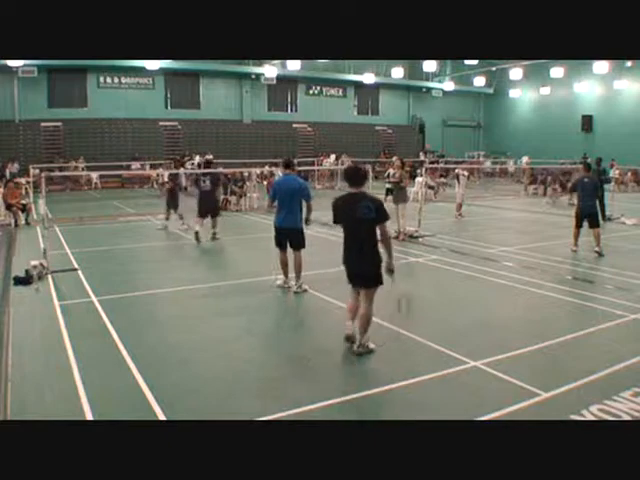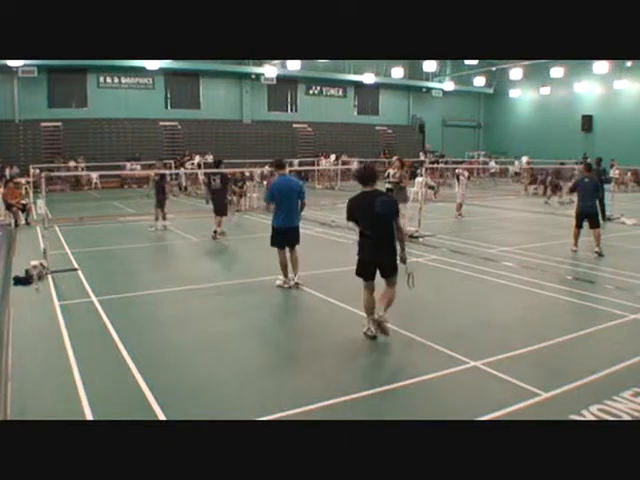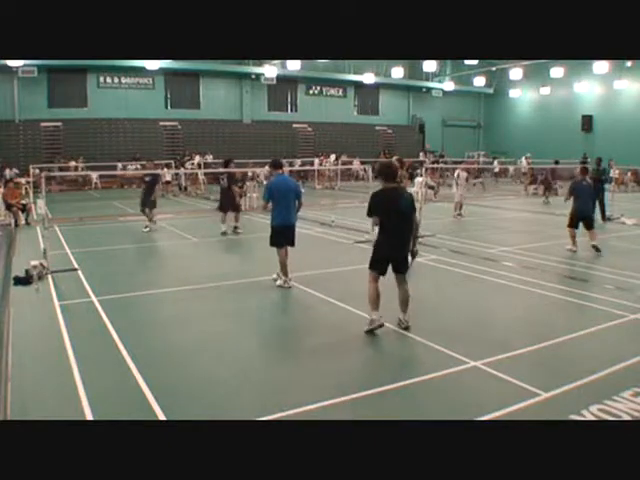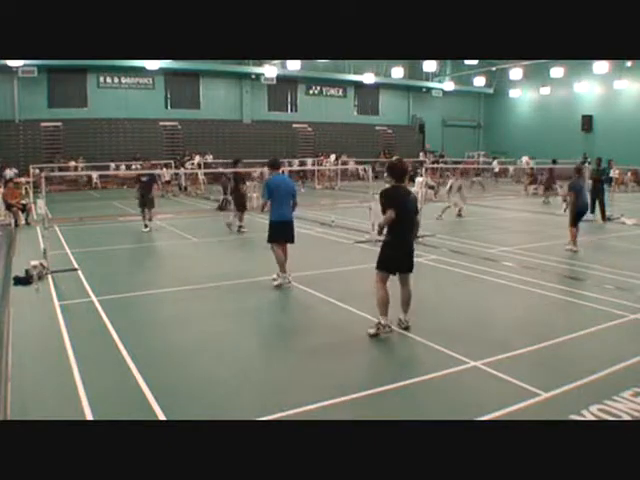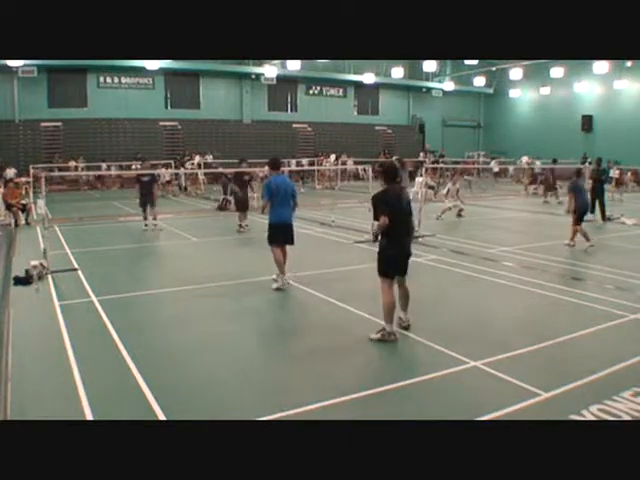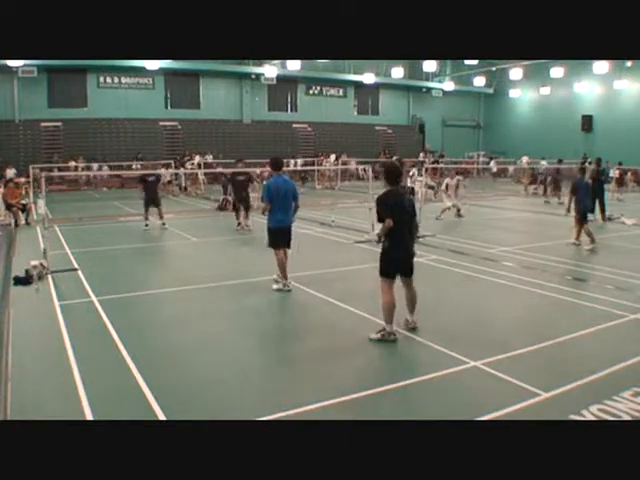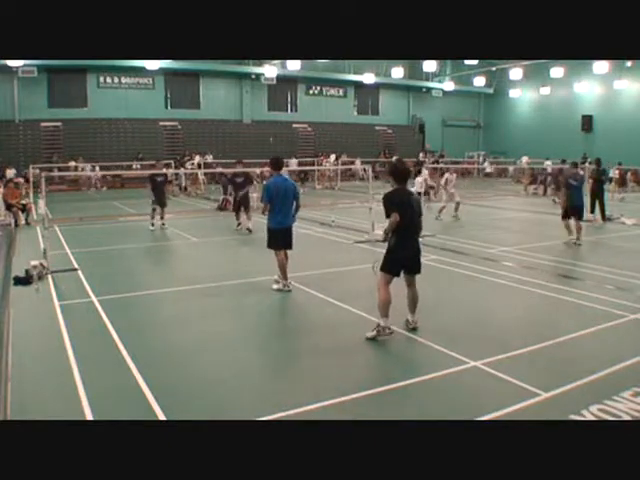
dt=0.4s
person 1, frame 1
left shoulder: (338, 203)
right shoulder: (374, 203)
right elbow: (384, 234)
right wrist: (390, 259)
left hip: (350, 257)
right hip: (370, 258)
left knee: (355, 293)
right knee: (367, 300)
left ankle: (350, 327)
right ankle: (361, 343)
person 1, frame 2
left shoulder: (354, 202)
right shoulder: (389, 200)
left elbow: (357, 225)
right elbow: (398, 228)
right wrist: (403, 250)
left hip: (366, 251)
right hip: (387, 251)
left knee: (368, 289)
right knee: (391, 286)
left ankle: (371, 325)
right ankle: (382, 315)
person 1, frame 3
left shoulder: (378, 196)
right shoulder: (407, 196)
left elbow: (375, 221)
right elbow: (415, 223)
left wrist: (384, 220)
right wrist: (414, 244)
left hip: (384, 244)
right hip: (402, 246)
left knee: (373, 280)
right knee: (402, 282)
left ankle: (375, 317)
right ankle: (404, 319)
person 1, frame 4
left shoulder: (388, 193)
right shoulder: (411, 195)
left elbow: (390, 215)
right elbow: (416, 222)
left wrist: (380, 225)
left hip: (392, 244)
right hip: (407, 245)
left knee: (380, 282)
right knee: (405, 282)
left ankle: (383, 322)
right ankle: (404, 319)
person 1, frame 5
left shoulder: (379, 197)
right shoulder: (404, 195)
left elbow: (384, 221)
right elbow: (411, 224)
left wrist: (376, 231)
left hip: (389, 248)
right hip: (404, 246)
left knee: (387, 288)
right knee: (401, 283)
left ankle: (389, 330)
right ankle: (404, 318)
person 1, frame 6
left shoulder: (383, 199)
right shoulder: (407, 197)
left elbow: (388, 223)
right elbow: (415, 224)
left wrist: (380, 234)
left hip: (392, 249)
right hip: (407, 248)
left knee: (387, 288)
right knee: (408, 284)
left ankle: (388, 330)
right ankle: (411, 319)
person 1, frame 7
left shoulder: (390, 196)
right shoulder: (414, 197)
left elbow: (395, 218)
right elbow: (419, 224)
left wrist: (386, 231)
left hip: (397, 247)
right hip: (413, 247)
left knee: (383, 284)
right knee: (411, 284)
left ankle: (383, 325)
right ankle: (412, 320)
person 2, frame 1
left shoulder: (277, 183)
right shoulder: (301, 184)
left elbow: (270, 204)
right elbow: (309, 205)
right wrist: (307, 218)
left hip: (280, 223)
right hip: (295, 223)
left knee: (282, 252)
right knee: (297, 252)
left ankle: (286, 280)
right ankle: (298, 284)
person 2, frame 2
left shoulder: (273, 185)
right shoulder: (297, 183)
left elbow: (268, 206)
right elbow: (303, 203)
left wrist: (269, 205)
left hip: (279, 223)
right hip: (293, 222)
left knee: (281, 251)
right knee: (293, 249)
left ankle: (286, 280)
right ankle: (296, 276)
person 2, frame 3
left shoulder: (271, 184)
right shoulder: (293, 182)
left elbow: (265, 205)
right elbow: (300, 203)
left wrist: (265, 207)
left hip: (278, 221)
right hip: (290, 220)
left knee: (281, 249)
right knee: (285, 248)
left ankle: (286, 279)
right ankle: (282, 273)
person 2, frame 4
left shoulder: (270, 181)
right shoulder: (289, 181)
left elbow: (265, 201)
right elbow: (295, 202)
left wrist: (262, 209)
left hip: (276, 218)
right hip: (288, 218)
left knee: (275, 246)
right knee: (283, 245)
left ankle: (285, 275)
right ankle: (282, 273)
person 2, frame 5
left shoulder: (269, 182)
right shoulder: (289, 181)
left elbow: (266, 203)
right elbow: (295, 202)
left wrist: (262, 210)
left hip: (276, 219)
right hip: (287, 219)
left knee: (275, 247)
right knee: (283, 247)
left ankle: (283, 277)
right ankle: (281, 274)
person 2, frame 6
left shoulder: (270, 184)
right shoulder: (290, 183)
left elbow: (266, 206)
right elbow: (296, 204)
left wrist: (263, 212)
left hip: (275, 222)
right hip: (287, 221)
left knee: (279, 252)
right knee: (283, 250)
left ankle: (285, 282)
right ankle: (281, 275)
person 2, frame 7
left shoulder: (269, 184)
right shoulder: (291, 183)
left elbow: (266, 206)
right elbow: (298, 204)
left wrist: (263, 212)
right wrist: (293, 216)
left hip: (275, 223)
right hip: (288, 222)
left knee: (279, 252)
right knee: (284, 251)
left ankle: (285, 283)
right ankle: (282, 276)
